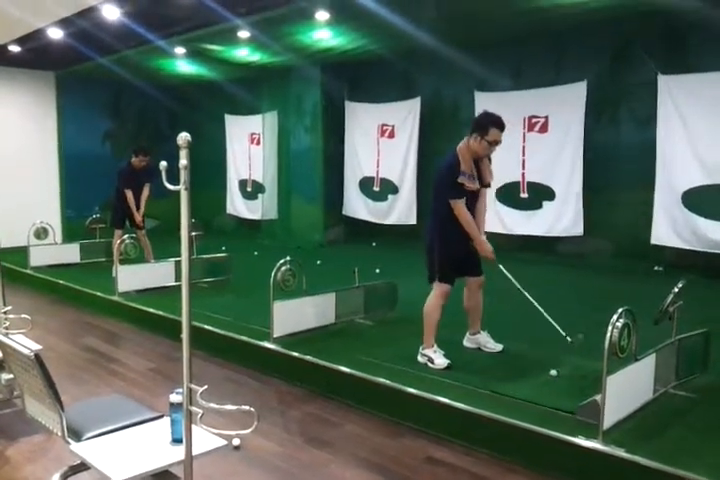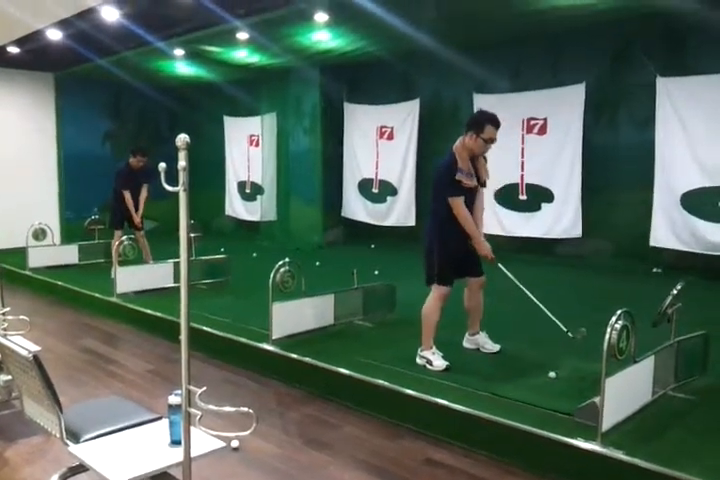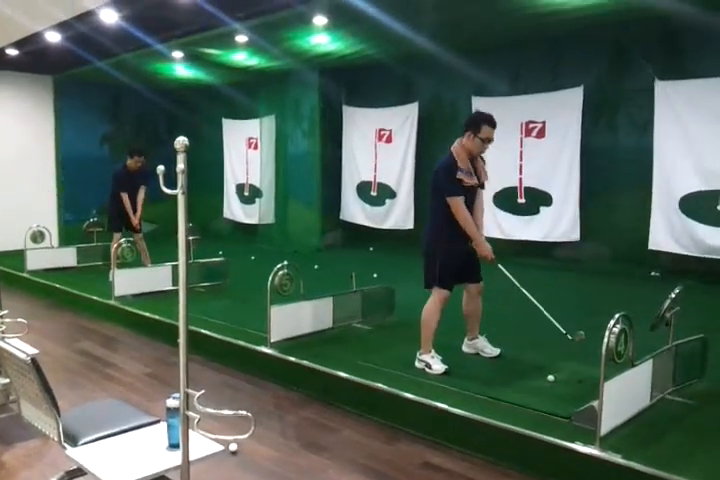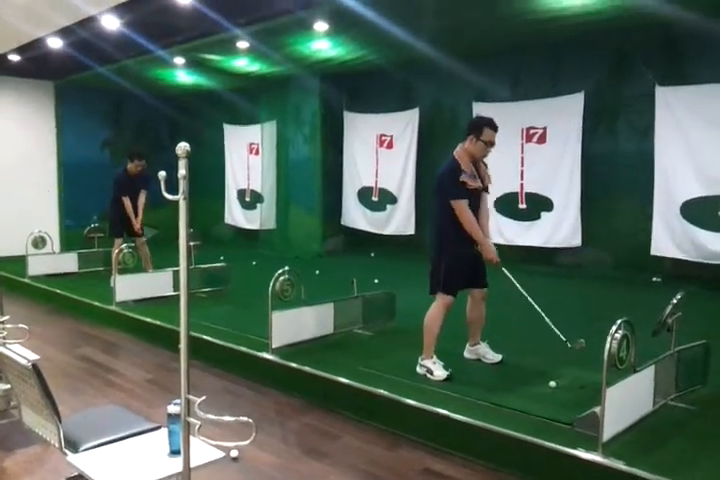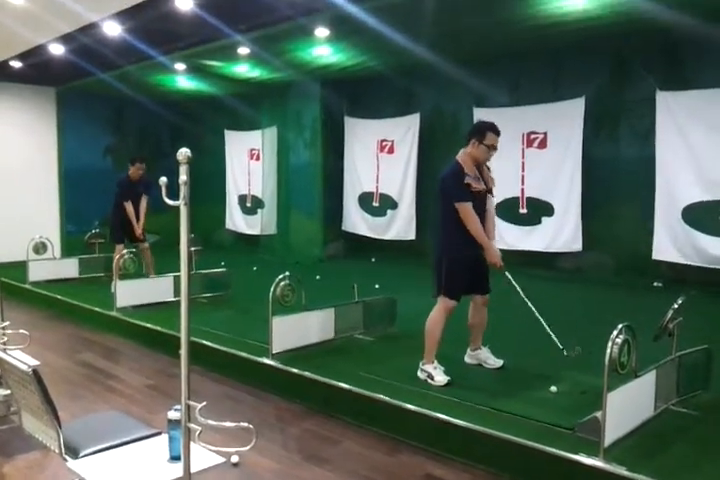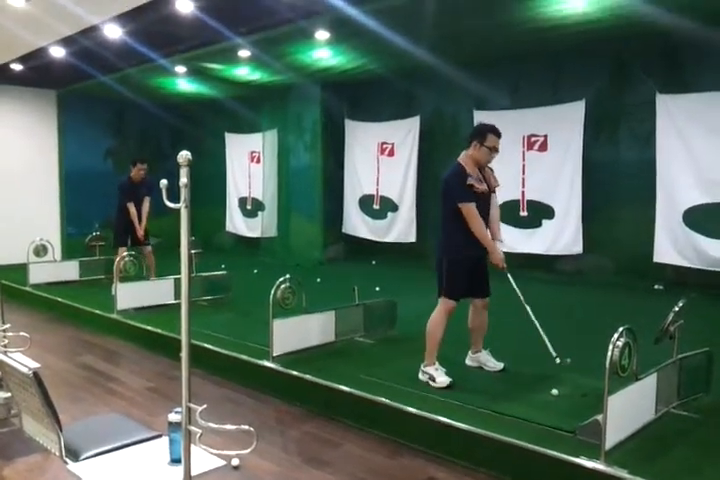
dt=0.1s
person 1, frame 1
left shoulder: (483, 161)
right shoulder: (452, 167)
left elbow: (481, 198)
right elbow: (460, 210)
left wrist: (481, 236)
right wrist: (481, 242)
left hip: (465, 235)
right hip: (444, 235)
left knee: (476, 281)
right knee: (442, 288)
left ankle: (474, 334)
right ankle: (427, 348)
person 1, frame 2
left shoulder: (479, 161)
right shoulder: (449, 166)
left elbow: (478, 198)
right elbow: (459, 208)
left wrist: (479, 236)
right wrist: (479, 241)
left hip: (465, 235)
right hip: (443, 236)
left knee: (477, 281)
right knee: (440, 290)
left ankle: (473, 335)
right ankle: (426, 350)
person 1, frame 3
left shoulder: (477, 162)
right shoulder: (448, 167)
left elbow: (477, 200)
right elbow: (458, 209)
left wrist: (479, 238)
right wrist: (480, 242)
left hip: (464, 240)
right hip: (443, 241)
left knee: (475, 287)
right knee: (440, 294)
left ankle: (472, 340)
right ankle: (425, 354)
person 1, frame 4
left shoulder: (479, 167)
right shoulder: (451, 170)
left elbow: (482, 204)
right elbow: (463, 212)
left wrist: (486, 240)
right wrist: (485, 245)
left hip: (471, 244)
right hip: (450, 245)
left knee: (479, 293)
right knee: (444, 299)
left ankle: (474, 345)
right ankle: (426, 359)
person 1, frame 5
left shoulder: (483, 172)
right shoulder: (454, 174)
left elbow: (488, 207)
right elbow: (467, 215)
left wrist: (491, 242)
right wrist: (489, 247)
left hip: (475, 249)
right hip: (453, 250)
left knee: (481, 298)
right knee: (446, 303)
left ankle: (476, 350)
right ankle: (427, 364)
person 1, frame 6
left shoulder: (486, 174)
right shoulder: (457, 175)
left elbow: (493, 207)
right elbow: (471, 216)
left wrist: (497, 242)
right wrist: (492, 248)
left hip: (476, 250)
right hip: (454, 251)
left knee: (481, 301)
right knee: (447, 304)
left ankle: (476, 353)
right ankle: (429, 366)
person 2, frame 1
left shoulder: (148, 170)
right shoulder: (124, 171)
left elbow: (146, 190)
right elbow: (128, 194)
left wrist: (141, 210)
right wrist: (135, 214)
left hip: (137, 204)
right hip: (121, 204)
left knee: (142, 233)
right knee: (118, 233)
left ankle: (151, 261)
right ankle: (116, 265)
person 2, frame 2
left shoulder: (146, 170)
right shoulder: (122, 171)
left elbow: (144, 190)
right elbow: (126, 195)
left wrist: (140, 211)
right wrist: (133, 215)
left hip: (135, 205)
right hip: (119, 205)
left knee: (140, 234)
right knee: (118, 234)
left ankle: (150, 263)
right ankle: (115, 267)
person 2, frame 3
left shoulder: (143, 172)
right shoulder: (120, 173)
left elbow: (141, 192)
right elbow: (124, 197)
left wrist: (138, 213)
right wrist: (131, 217)
left hip: (134, 207)
right hip: (117, 207)
left knee: (139, 237)
right knee: (117, 237)
left ankle: (148, 266)
right ankle: (113, 269)
person 2, frame 4
left shoulder: (144, 176)
right shoulder: (120, 178)
left elbow: (142, 196)
right elbow: (126, 201)
left wrist: (139, 218)
right wrist: (133, 221)
left hip: (134, 212)
right hip: (118, 212)
left knee: (141, 241)
right knee: (118, 242)
left ankle: (150, 271)
right ankle: (114, 275)
person 2, frame 5
left shoulder: (145, 182)
right shoulder: (122, 183)
left elbow: (143, 202)
right elbow: (128, 206)
left wrist: (141, 223)
right wrist: (135, 226)
left hip: (137, 219)
right hip: (119, 218)
left knee: (145, 246)
right knee: (119, 249)
left ankle: (152, 276)
right ankle: (115, 281)
person 2, frame 6
left shoulder: (147, 184)
right shoulder: (125, 185)
left elbow: (146, 204)
right elbow: (131, 207)
left wrist: (143, 225)
right wrist: (137, 228)
left hip: (139, 221)
right hip: (123, 221)
left knee: (148, 250)
right knee: (122, 251)
left ankle: (152, 279)
right ankle: (116, 283)
